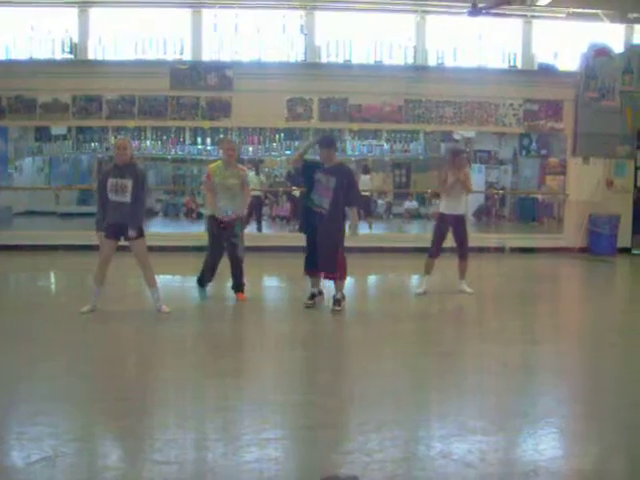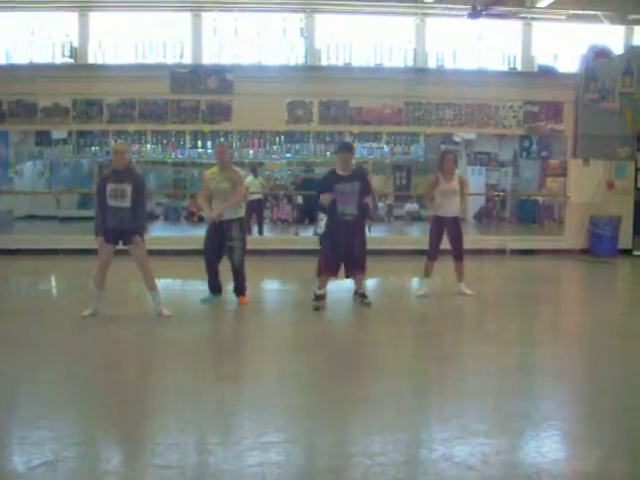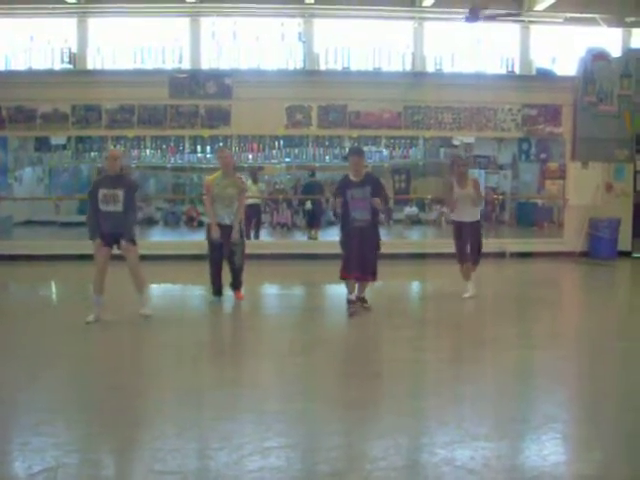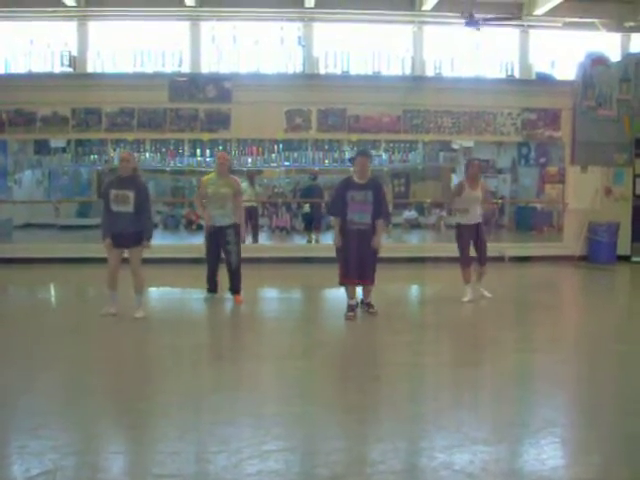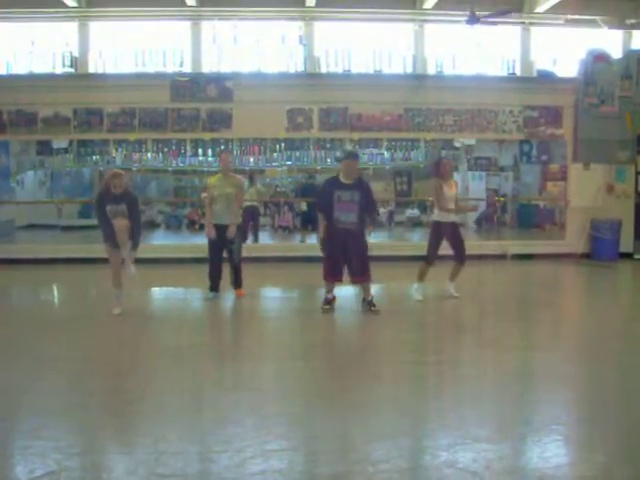
dt=0.7s
person 1, frame 1
left shoulder: (345, 172)
right shoulder: (315, 167)
left elbow: (352, 200)
right elbow: (296, 161)
left wrist: (354, 221)
right wrist: (310, 144)
left hip: (333, 222)
right hip: (314, 221)
left knee: (336, 258)
right knee: (313, 256)
left ankle: (339, 295)
right ankle: (315, 291)
person 1, frame 2
left shoulder: (361, 174)
right shoulder: (330, 177)
left elbow: (368, 195)
right elbow: (321, 200)
left wrist: (369, 201)
right wrist: (324, 199)
left hip: (356, 224)
right hip: (335, 224)
left knee: (359, 258)
right knee: (328, 258)
left ankle: (360, 290)
right ankle: (320, 293)
person 1, frame 3
left shoulder: (374, 181)
right shoulder: (343, 183)
left elbow: (383, 206)
right elbow: (339, 212)
left wrist: (379, 203)
right wrist: (338, 205)
left hip: (369, 230)
right hip: (349, 230)
left knee: (368, 264)
right knee: (349, 263)
left ankle: (360, 295)
right ankle: (351, 298)
person 1, frame 4
left shoulder: (376, 186)
right shoulder: (344, 185)
left elbow: (382, 214)
right elbow: (336, 212)
left wrist: (378, 235)
right wrist: (336, 233)
left hip: (369, 235)
right hip: (348, 234)
left knee: (368, 269)
right knee: (348, 269)
left ankle: (366, 301)
right ankle: (351, 303)
person 1, frame 5
left shoulder: (362, 185)
right shoulder: (330, 184)
left elbow: (370, 210)
right elbow: (321, 209)
left wrist: (366, 226)
right wrist: (322, 229)
left hip: (356, 233)
right hip: (334, 233)
left knee: (361, 266)
right knee: (331, 266)
left ankle: (368, 299)
right ankle: (329, 297)
person 2, frame 1
left shoulder: (138, 173)
right shoulder: (107, 173)
left elbow: (140, 201)
right elbow: (101, 201)
left wrist: (135, 225)
right wrist: (100, 226)
left hip: (131, 224)
right hip: (111, 224)
left knee: (144, 262)
right knee: (103, 262)
left ankle: (158, 303)
right ankle: (93, 302)
person 2, frame 2
left shoulder: (137, 178)
right shoulder: (105, 179)
left elbow: (141, 207)
right elbow: (100, 207)
left wrist: (140, 231)
right wrist: (98, 231)
left hip: (131, 229)
right hip: (110, 229)
left knee: (144, 266)
right knee: (102, 266)
left ankle: (159, 306)
right ankle: (94, 306)
person 2, frame 3
left shoulder: (129, 183)
right shoulder: (98, 184)
left elbow: (131, 211)
right elbow: (92, 211)
left wrist: (127, 236)
right wrist: (94, 235)
left hip: (124, 233)
right hip: (104, 233)
left knee: (135, 268)
right knee: (100, 270)
left ankle: (144, 304)
right ankle: (97, 311)
person 2, frame 4
left shoulder: (139, 185)
right shoulder: (110, 185)
left elbow: (146, 212)
right elbow: (106, 211)
left wrist: (147, 236)
right wrist: (105, 234)
left hip: (134, 233)
right hip: (115, 233)
left knee: (136, 269)
right knee: (112, 269)
left ankle: (139, 306)
right ankle: (112, 303)
person 2, frame 5
left shoulder: (131, 197)
right shoulder: (102, 197)
left elbow: (136, 220)
right elbow: (103, 222)
left wrist: (134, 246)
right wrist: (112, 244)
left hip: (126, 230)
right hip: (111, 232)
left knee: (120, 225)
right knee: (115, 267)
left ankle: (128, 259)
right ankle: (118, 303)
person 3, frame 1
left shoulder: (242, 172)
right shoulder: (212, 169)
left elbow: (247, 197)
right elbow: (208, 193)
left wrist: (238, 213)
right wrist: (218, 213)
left hip: (236, 217)
right hip: (216, 217)
left knee: (237, 255)
right knee: (215, 252)
left ankle: (239, 289)
right ankle: (202, 283)
person 3, frame 2
left shoulder: (236, 174)
right shoulder: (209, 175)
left elbow: (240, 196)
right elbow: (202, 197)
left wrist: (219, 212)
right wrist: (208, 213)
left hip: (235, 220)
right hip: (215, 220)
left knee: (237, 258)
right knee: (210, 257)
left ankle: (240, 292)
right ankle: (215, 292)
person 3, frame 3
left shoulder: (240, 181)
right shoulder: (211, 180)
left elbow: (241, 206)
right elbow: (208, 205)
left wrist: (236, 228)
right wrist: (214, 227)
left hip: (234, 225)
right hip: (216, 225)
left knee: (237, 260)
right knee: (215, 261)
left ankle: (237, 288)
right ankle: (217, 293)
person 3, frame 4
left shoulder: (234, 182)
right shoulder: (206, 181)
left elbow: (240, 206)
right elbow: (198, 201)
left wrist: (242, 228)
right wrist: (203, 215)
left hip: (230, 225)
right hip: (212, 226)
left knee: (233, 260)
right knee: (212, 260)
left ankle: (236, 291)
right ankle: (212, 290)
person 3, frame 5
left shoulder: (239, 181)
right shoulder: (212, 182)
left elbow: (239, 205)
right elbow: (208, 206)
left wrist: (233, 225)
right wrist: (209, 226)
left hip: (233, 225)
right hip: (215, 225)
left knee: (235, 258)
right knee: (214, 259)
left ankle: (238, 286)
right ankle: (214, 289)
person 4, frame 1
left shoulder: (466, 174)
right shoulder: (445, 174)
left elbow: (469, 190)
right elbow: (443, 191)
left wrist: (460, 177)
right wrist: (455, 180)
left hip: (459, 217)
right hip: (444, 215)
left knee: (463, 251)
right knee: (434, 249)
left ankle: (462, 283)
right ankle: (425, 283)
person 4, frame 2
left shoulder: (460, 180)
right shoulder: (435, 179)
left elbow: (463, 197)
right elbow: (428, 198)
left wrist: (463, 206)
right wrist: (432, 205)
left hip: (454, 218)
right hip: (438, 218)
left knee: (459, 253)
right knee: (432, 252)
left ankle: (461, 285)
right ankle: (425, 285)
person 4, frame 3
left shoulder: (474, 182)
right shoulder: (452, 185)
left elbow: (479, 202)
right elbow: (451, 208)
left wrist: (476, 200)
right wrist: (452, 205)
left hip: (474, 222)
right hip: (458, 223)
left knee: (476, 255)
right knee: (462, 256)
left ankle: (469, 275)
right ankle: (470, 287)
person 4, frame 4
left shoulder: (482, 186)
right shoulder: (461, 186)
right elbow: (450, 204)
left wrist: (485, 211)
right wrist: (459, 209)
left hip: (477, 224)
right hip: (463, 225)
left knee: (482, 256)
right knee: (465, 258)
left ankle: (479, 286)
right ankle: (468, 290)
person 4, frame 5
left shoulder: (454, 183)
right shoulder: (438, 185)
left elbow: (455, 205)
right elbow: (440, 206)
left wrist: (468, 209)
right wrist: (460, 210)
left hip: (452, 224)
right hip: (439, 223)
left knee: (461, 256)
right knee: (430, 257)
left ankle: (451, 286)
right ankle: (418, 287)
